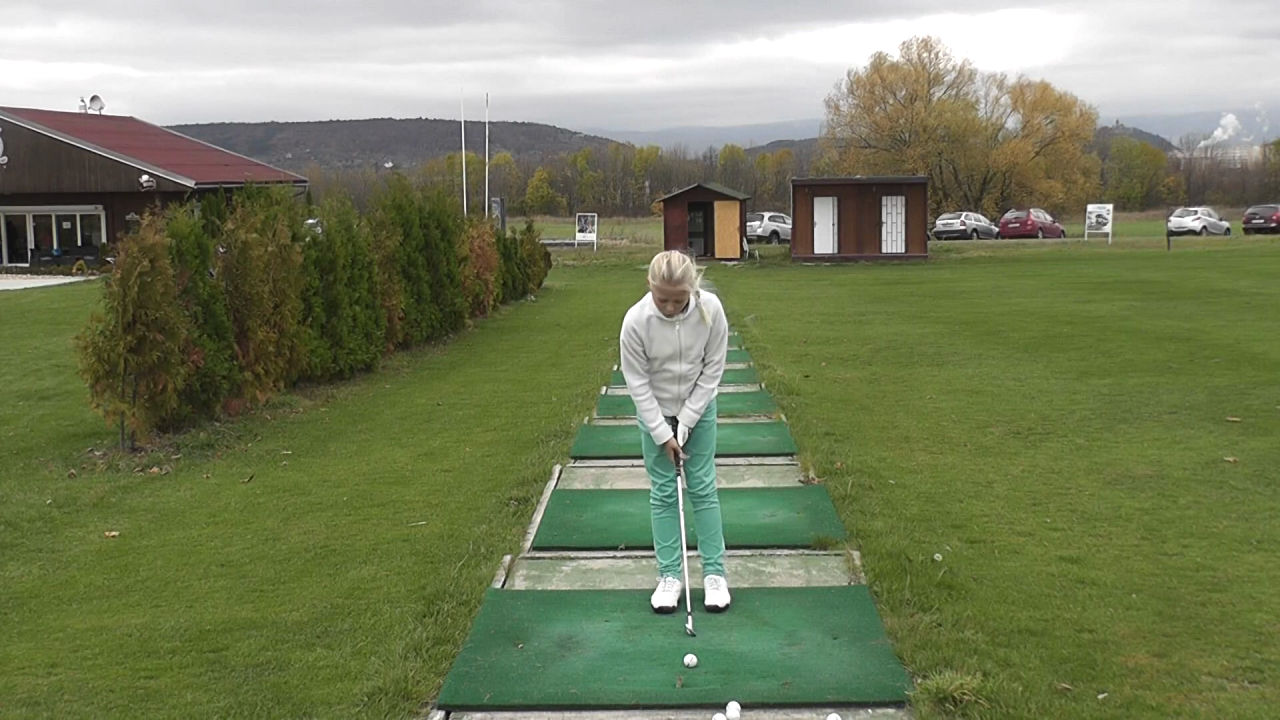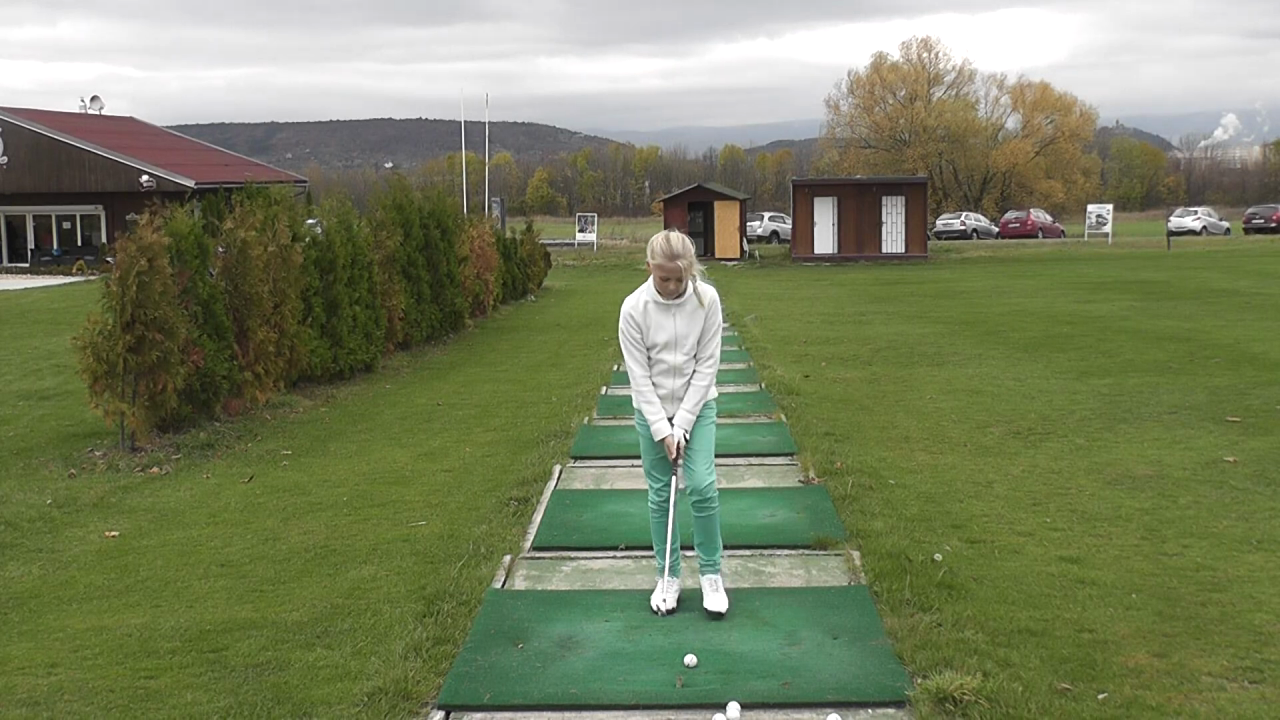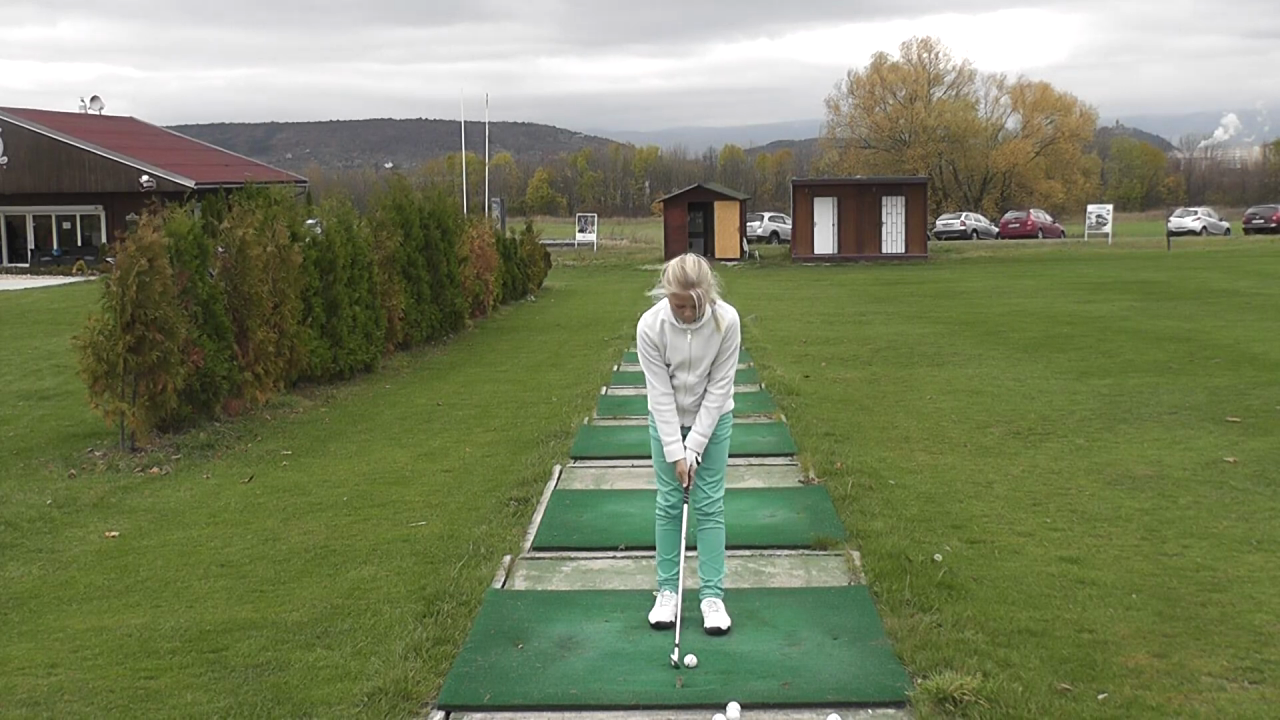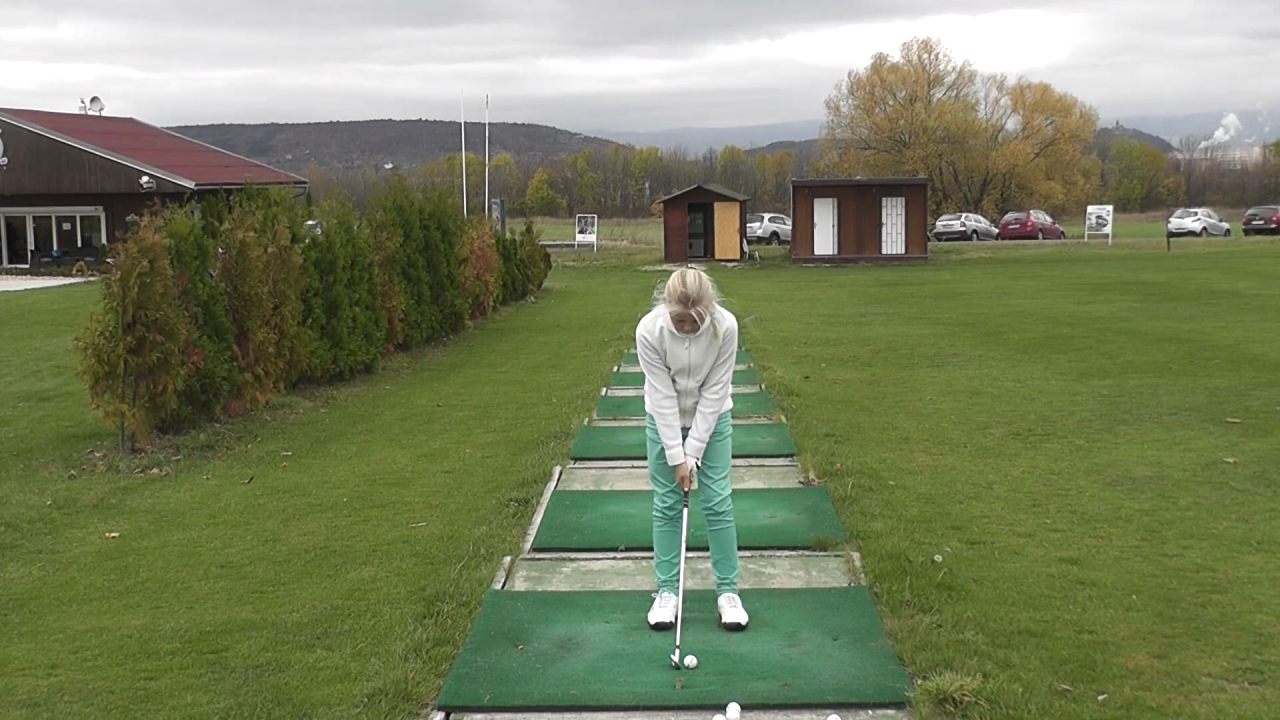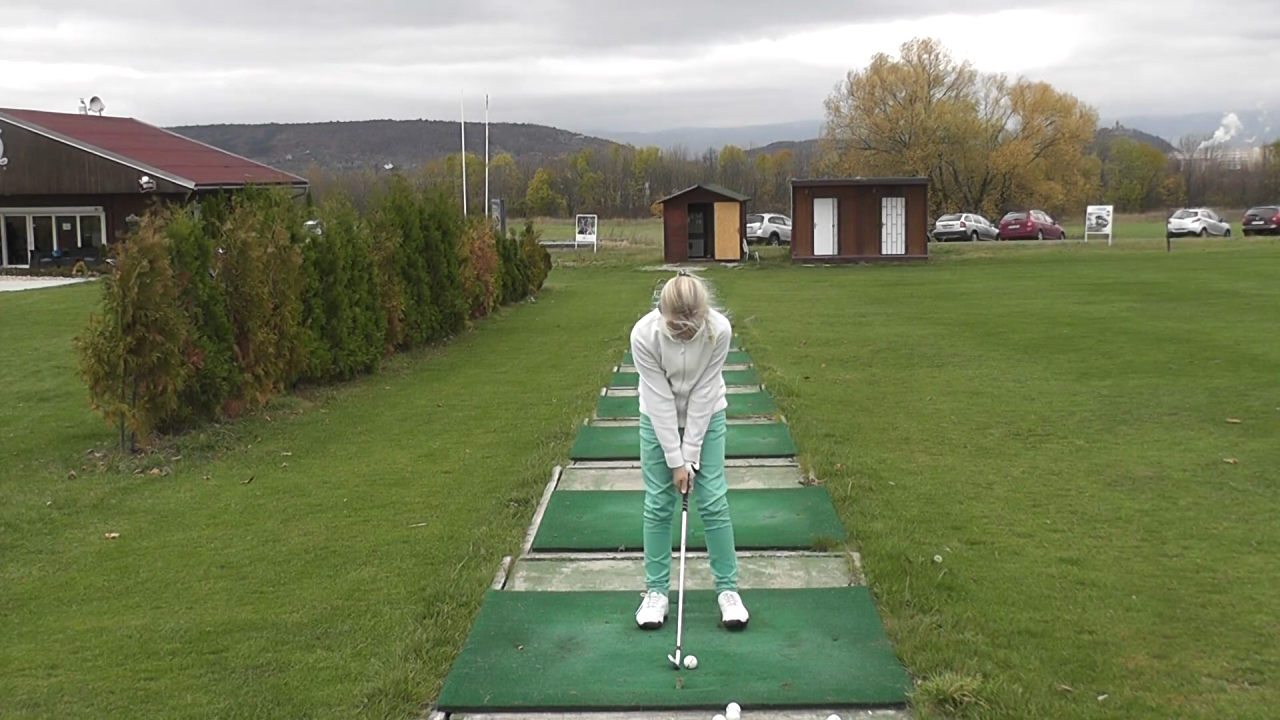
dt=0.7s
person 1, frame 1
left shoulder: (710, 308)
right shoulder: (635, 321)
left elbow: (714, 367)
right elbow: (637, 382)
left wrist: (687, 420)
right wrist: (662, 432)
left hip: (700, 407)
right hip: (655, 410)
left knee: (702, 487)
right knee: (663, 492)
left ankle: (714, 573)
right ankle: (670, 575)
person 1, frame 2
left shoulder: (707, 299)
right shoulder: (634, 308)
left elbow: (707, 365)
right elbow: (639, 374)
left wrist: (683, 423)
right wrist: (662, 429)
left hip: (698, 406)
right hip: (652, 411)
left knee: (702, 486)
right knee: (660, 495)
left ankle: (711, 572)
right ankle: (668, 576)
person 1, frame 3
left shoulder: (727, 320)
right shoulder: (650, 325)
left elbow: (720, 387)
right elbow: (661, 391)
left wrist: (695, 447)
right wrist: (676, 452)
left hip: (713, 419)
right hip: (666, 419)
left knee: (710, 504)
right knee: (669, 504)
left ankle: (712, 594)
right ankle: (667, 590)
person 1, frame 4
left shoulder: (725, 326)
right shoulder: (649, 330)
left elbow: (715, 390)
right elbow: (662, 395)
left wrist: (694, 451)
right wrist: (677, 456)
left hip: (712, 418)
right hip: (664, 420)
left knee: (718, 502)
right knee: (667, 505)
left ankle: (727, 591)
right ankle: (666, 591)
person 1, frame 5
left shoulder: (719, 330)
right shoulder: (643, 334)
left elbow: (704, 393)
right elbow: (659, 399)
left wrist: (690, 455)
right wrist: (675, 460)
left hip: (706, 418)
right hip: (658, 421)
left knee: (713, 501)
right knee: (658, 504)
left ankle: (728, 589)
right ankle: (656, 591)
